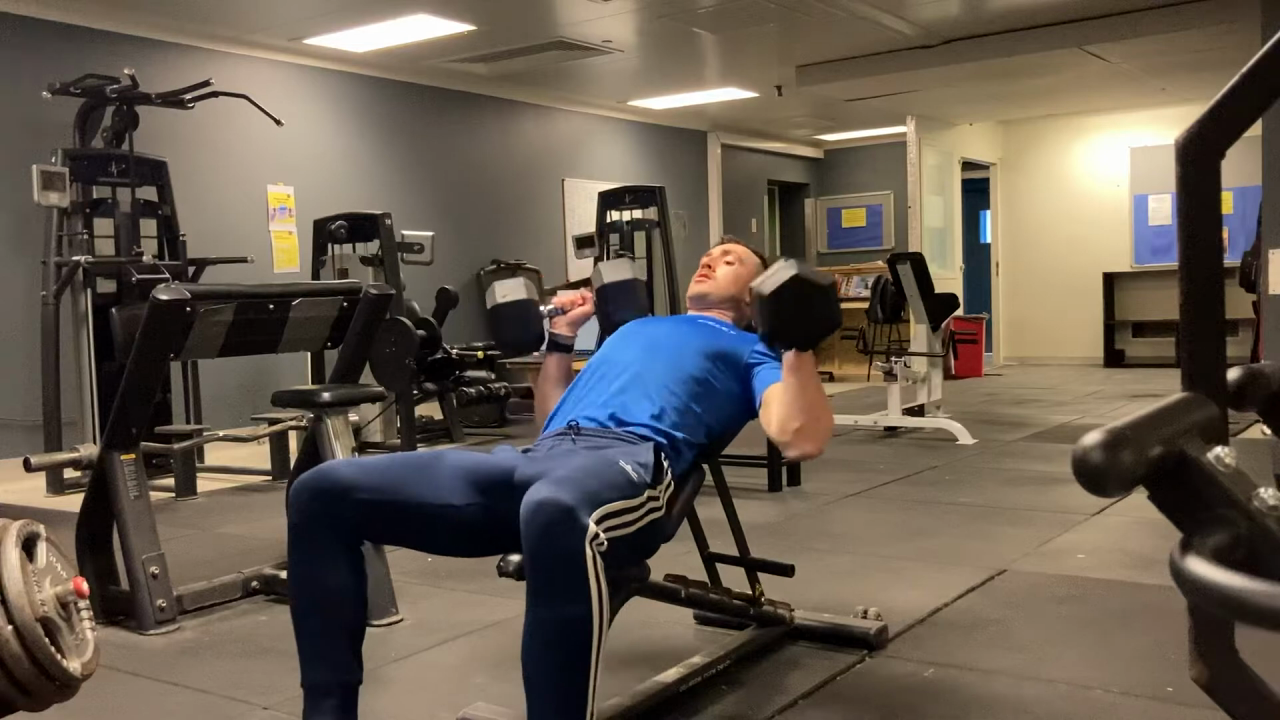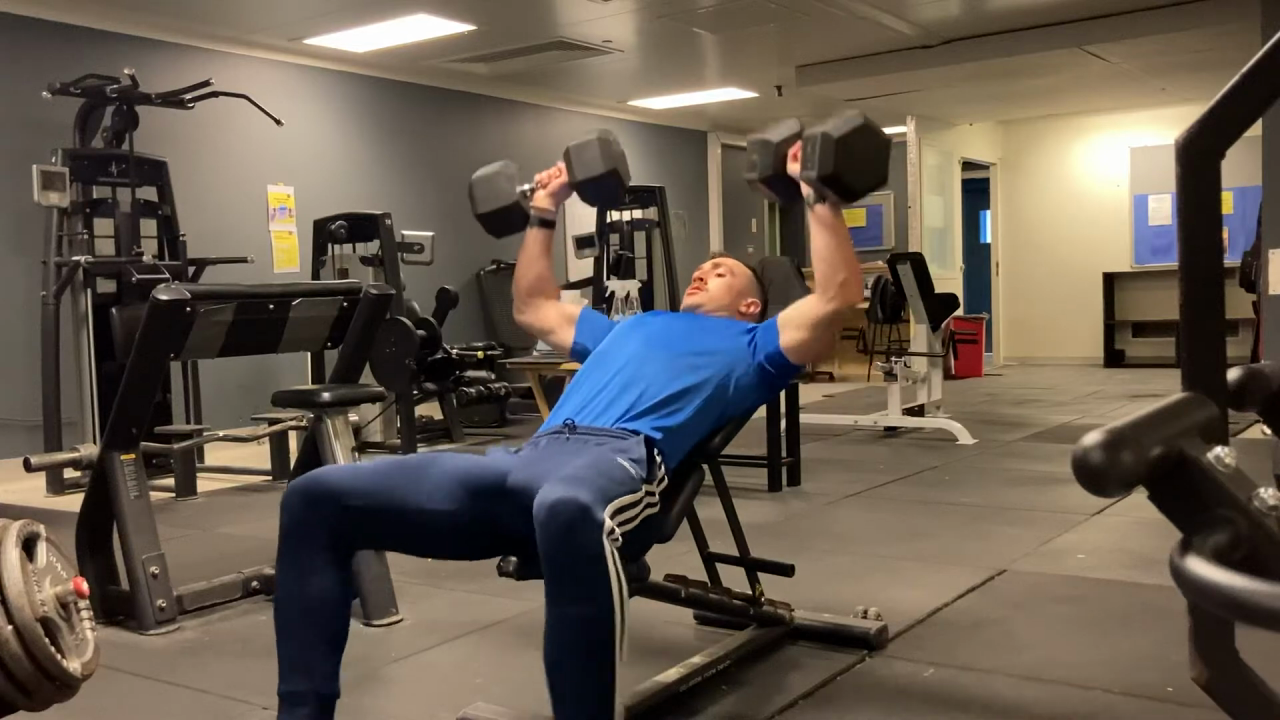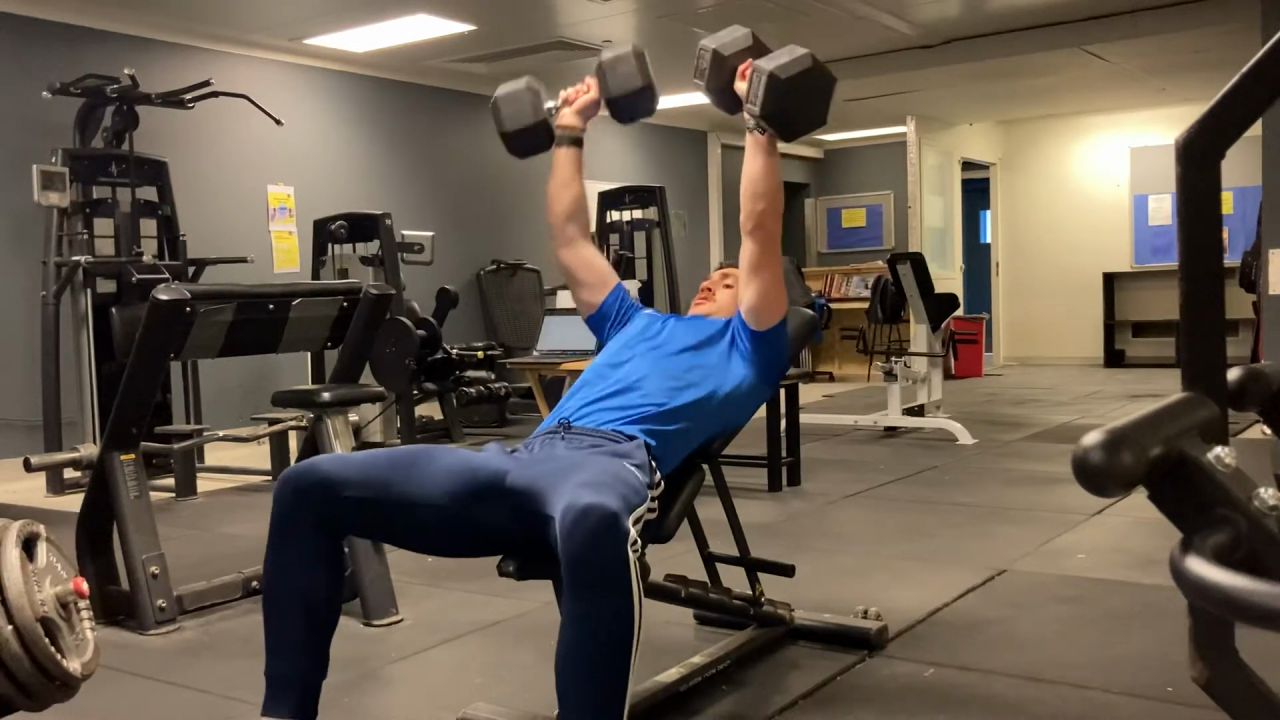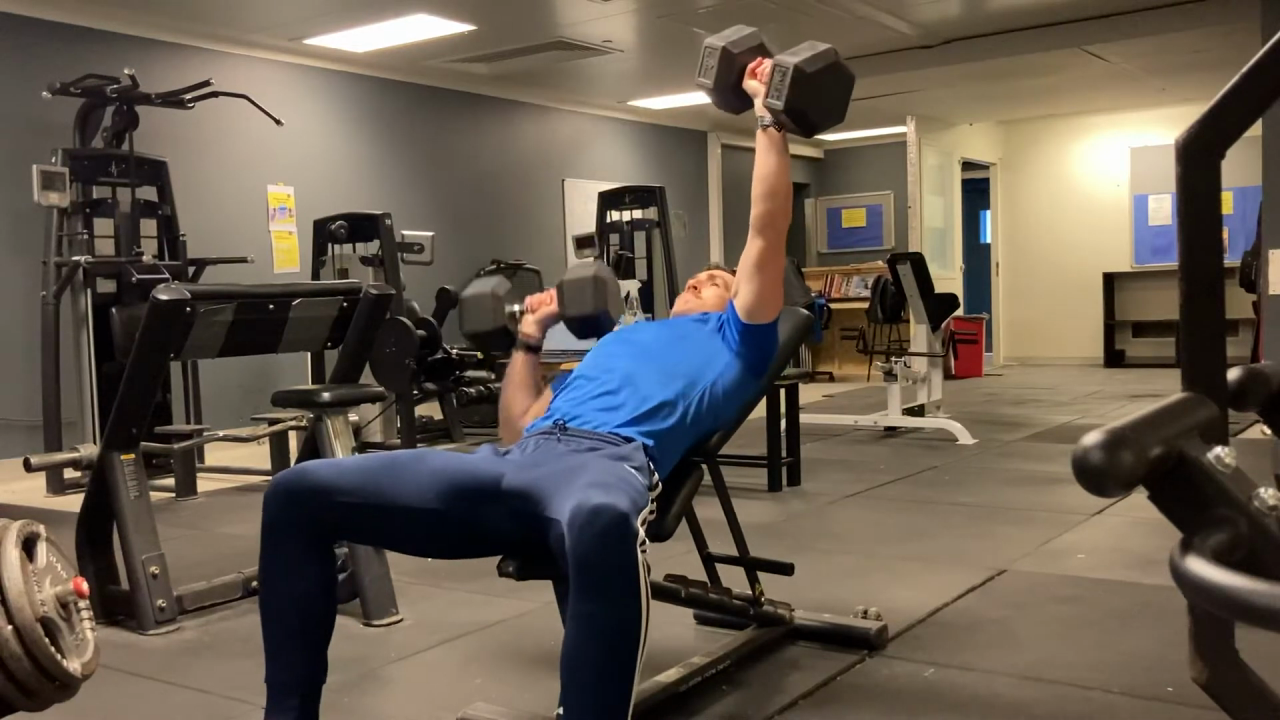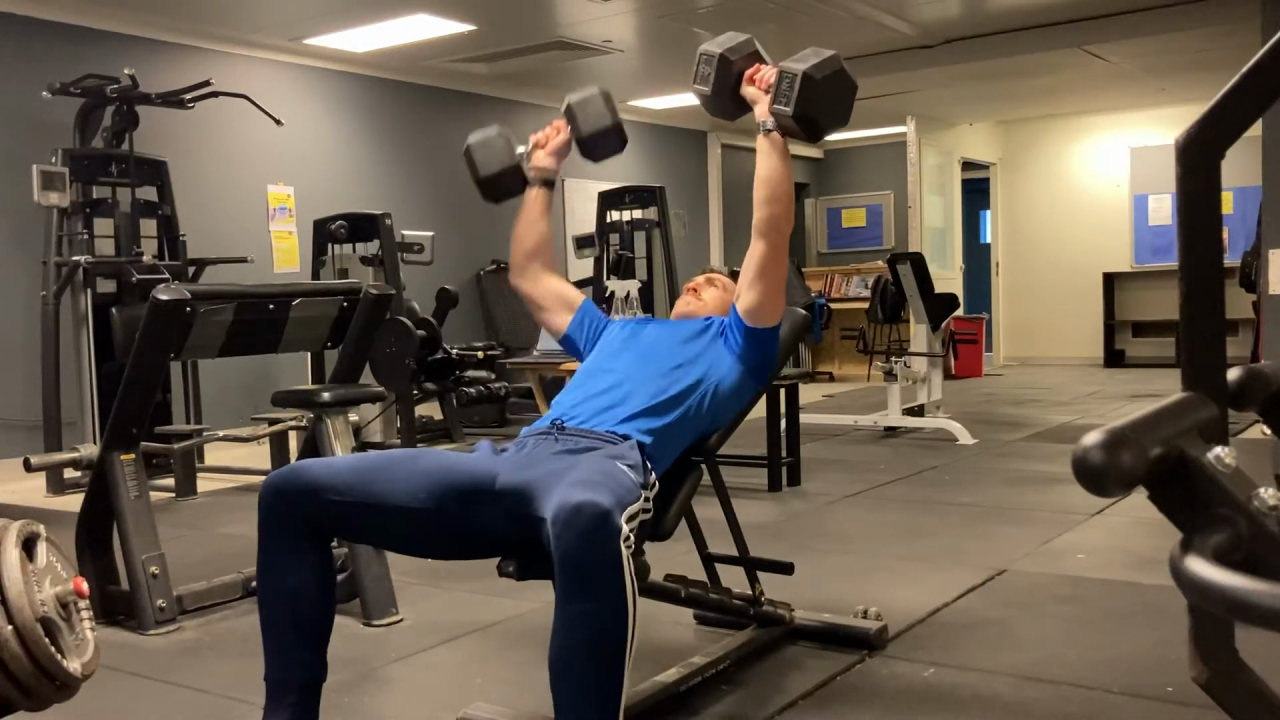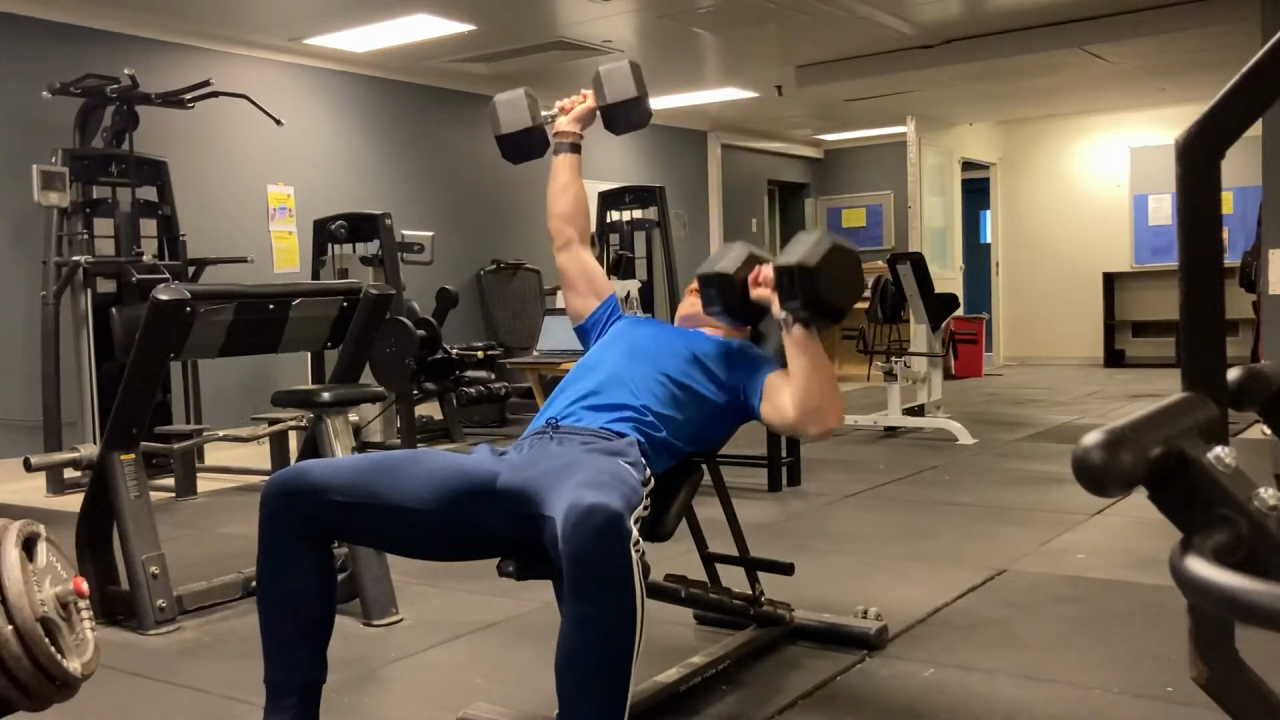
dt=0.7s
person 1, frame 1
left shoulder: (750, 351)
right shoulder: (633, 328)
left elbow: (803, 440)
right wrist: (560, 336)
left hip: (629, 461)
right hip: (535, 458)
left knee: (554, 511)
right knee: (323, 493)
person 1, frame 2
left shoulder: (748, 349)
right shoulder: (627, 329)
left elbow: (835, 298)
right elbow: (533, 308)
left wrist: (816, 194)
right wrist: (543, 213)
left hip: (621, 458)
right hip: (525, 457)
left knee: (565, 511)
right knee: (317, 499)
person 1, frame 3
left shoulder: (747, 349)
right shoulder: (638, 324)
left elbow: (759, 234)
right elbow: (570, 237)
left wrist: (758, 120)
right wrist: (569, 131)
left hip: (616, 460)
right hip: (523, 457)
left knee: (592, 520)
right knee: (310, 487)
person 1, frame 4
left shoulder: (734, 340)
right shoulder: (614, 341)
left elbow: (766, 234)
left wrist: (768, 117)
right wrist: (530, 335)
left hip: (611, 461)
right hip: (516, 463)
left knee: (601, 523)
right knee: (298, 493)
person 1, frame 5
left shoulder: (733, 344)
right shoulder: (619, 332)
left elbow: (769, 237)
right elbow: (530, 274)
left wrist: (768, 121)
right wrist: (541, 174)
left hip: (608, 460)
right hip: (515, 458)
left knee: (582, 518)
right knee: (293, 491)
person 1, frame 6
left shoulder: (742, 362)
right shoulder: (621, 329)
left elbow: (818, 419)
right elbow: (569, 243)
left wrist: (789, 309)
right wrist: (568, 138)
left hip: (604, 458)
right hip: (511, 459)
left knee: (595, 524)
right knee: (294, 493)
